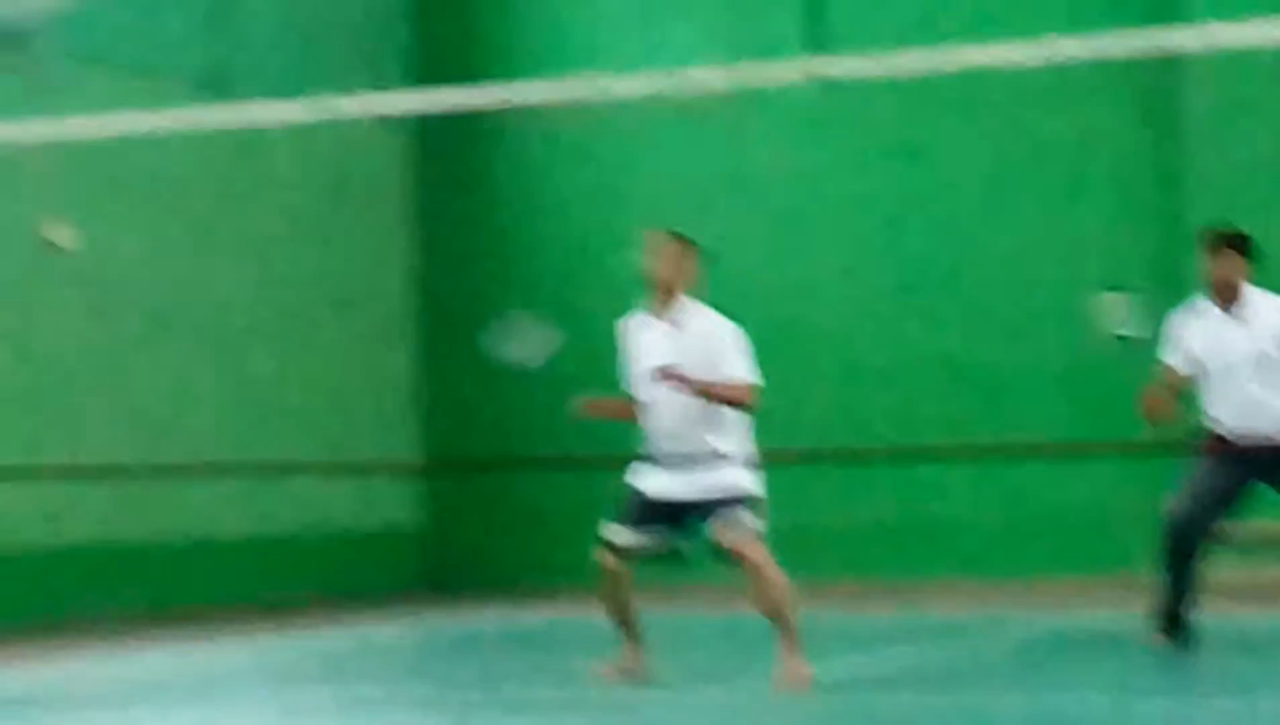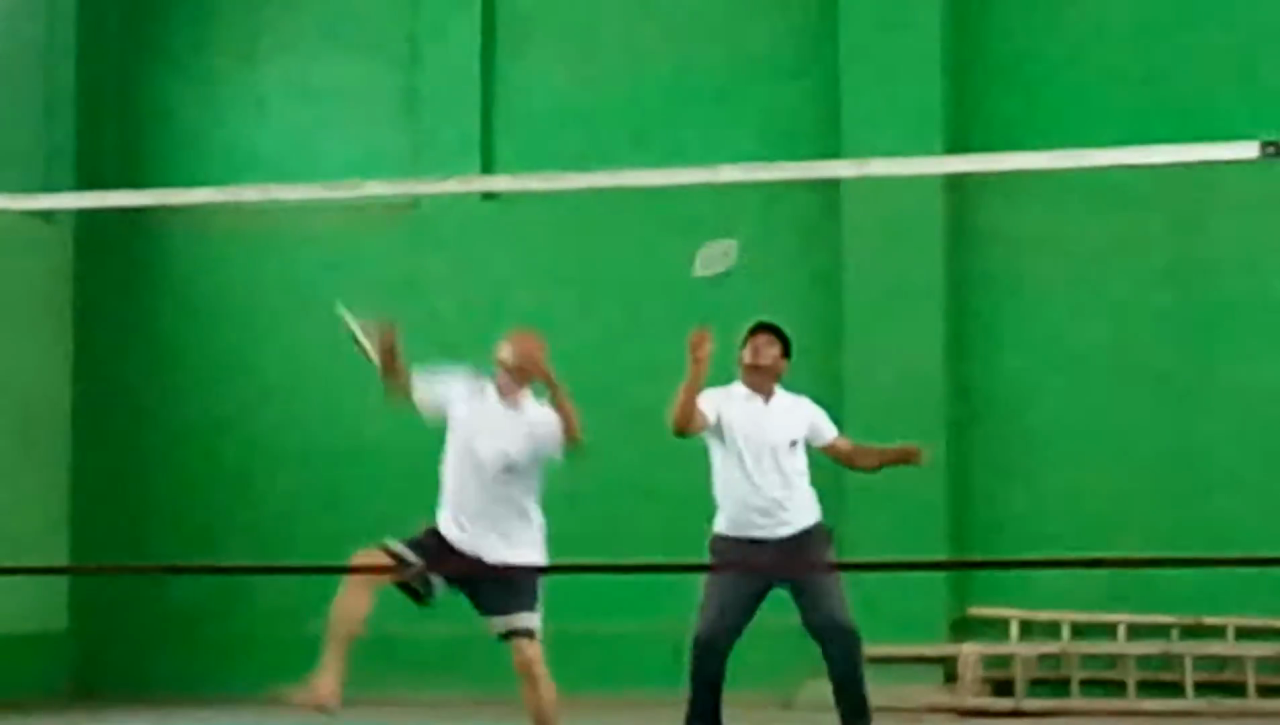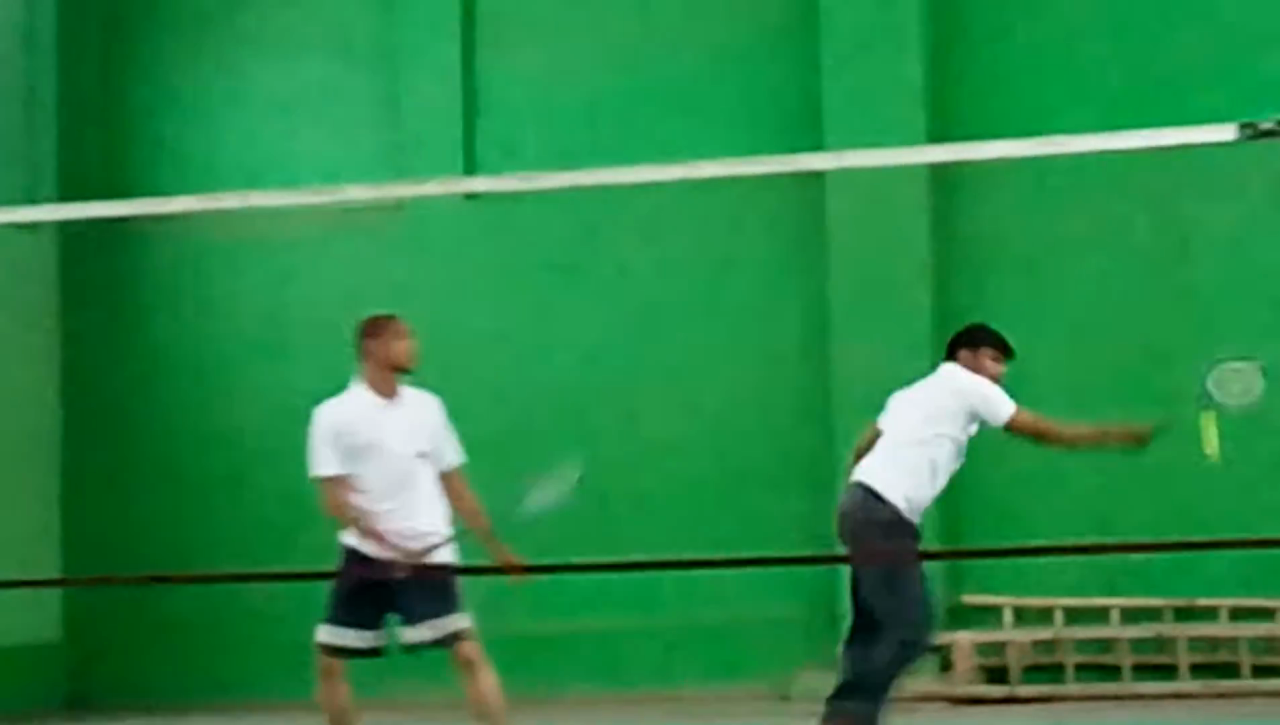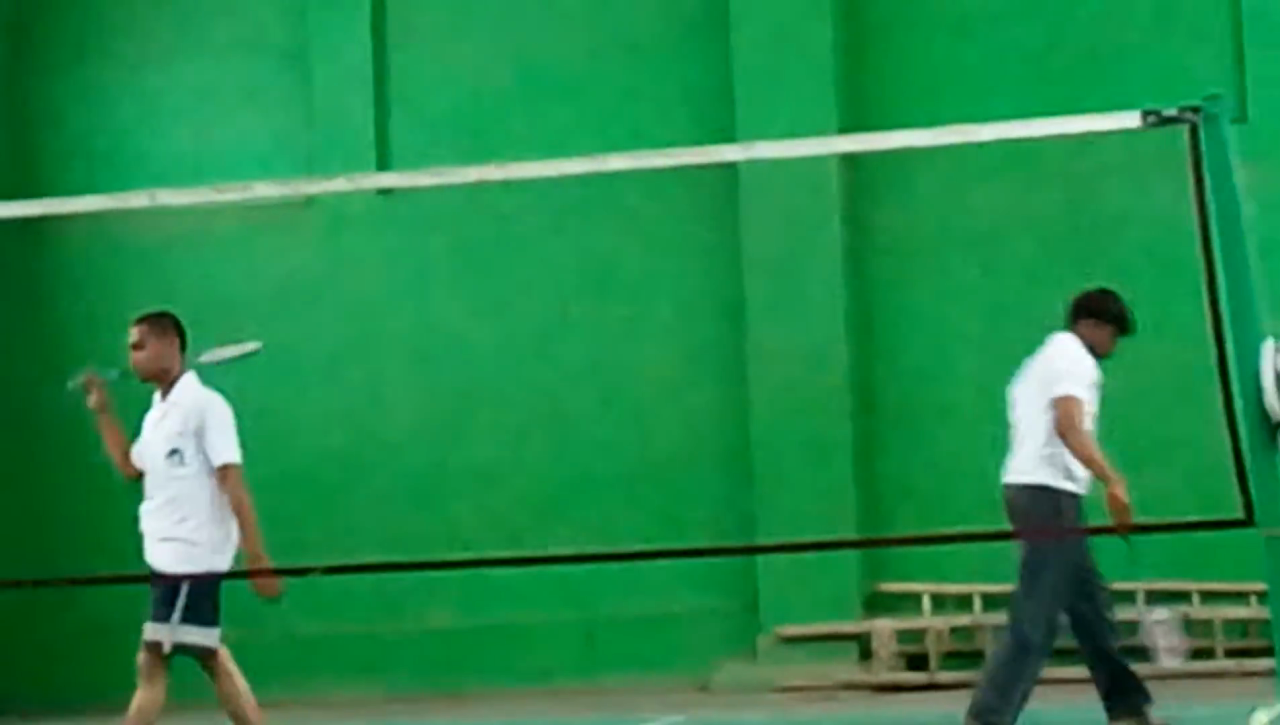
dt=0.7s
person 1, frame 1
left shoulder: (718, 330)
right shoulder: (633, 330)
left elbow: (746, 397)
left wrist: (692, 382)
right wrist: (602, 407)
left hip: (719, 467)
right hip: (660, 473)
left knee: (749, 551)
right knee: (608, 560)
left ankle: (793, 653)
right ankle: (632, 651)
person 1, frame 2
left shoulder: (541, 421)
right shoulder: (464, 389)
left elbow: (573, 439)
right elbow: (402, 388)
left wrist: (551, 379)
right wrist: (389, 353)
left hip: (512, 558)
right hip: (451, 541)
left knee: (527, 661)
right knee: (366, 567)
right ankle: (327, 684)
person 1, frame 3
left shoulder: (428, 407)
right shoulder: (332, 415)
left elbow: (454, 486)
right elbow: (334, 499)
left wrist: (493, 544)
right wrist: (387, 544)
left hip: (427, 557)
right hip: (367, 556)
left knee: (469, 655)
right knee: (328, 664)
person 1, frame 4
left shoulder: (204, 405)
right shoulder: (157, 410)
left elbow: (232, 481)
right elbow: (130, 469)
left wrist: (256, 556)
right wrist: (101, 411)
left hip: (190, 559)
right hip: (167, 558)
left knee: (152, 665)
right knee: (213, 661)
person 2, frame 1
right shoulder: (1186, 323)
right elbow: (1171, 386)
right wrist: (1155, 404)
right hip: (1227, 444)
right knee: (1181, 524)
right ankle: (1172, 619)
person 2, frame 2
left shoulder: (803, 410)
right shoulder: (716, 401)
left elbow: (851, 454)
right elbow: (681, 425)
left wrist: (897, 454)
right wrist: (696, 369)
left hip: (802, 541)
right hip: (738, 546)
left knee: (840, 633)
right knee: (711, 639)
person 2, frame 3
left shoulder: (909, 394)
right shoulder: (970, 388)
left elbow: (862, 449)
right elbow: (1041, 431)
left wrist: (857, 489)
right wrist: (1113, 434)
left hip: (862, 505)
right hip: (880, 516)
left knee: (873, 628)
right knee: (910, 629)
person 2, frame 4
left shoulder: (1034, 369)
right shoulder: (1074, 361)
right elbow: (1068, 428)
right wrist: (1114, 482)
left hip: (1034, 493)
right hip: (1045, 493)
left knee: (1091, 605)
right knee: (1036, 613)
